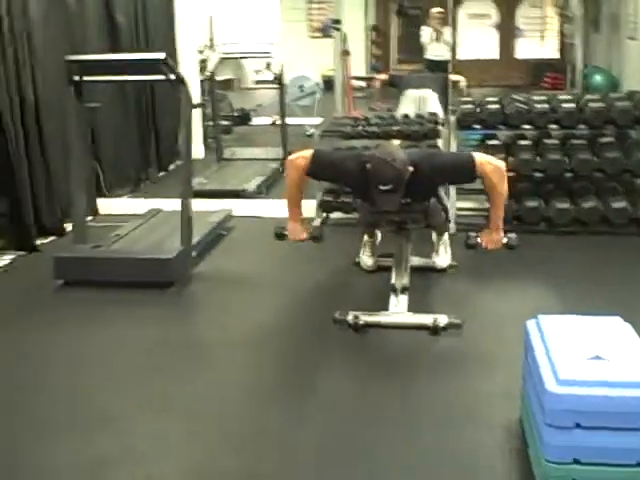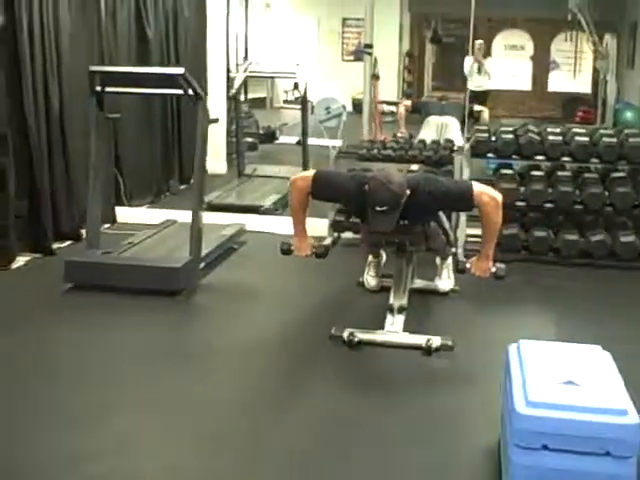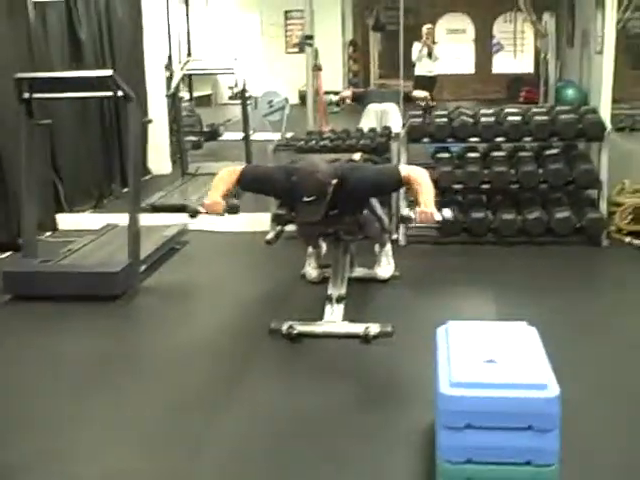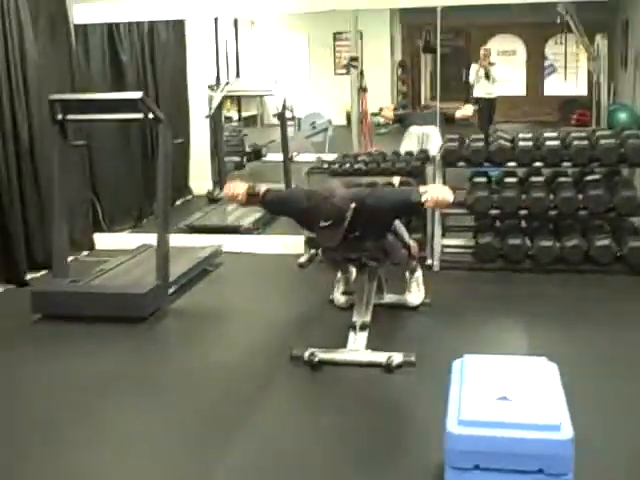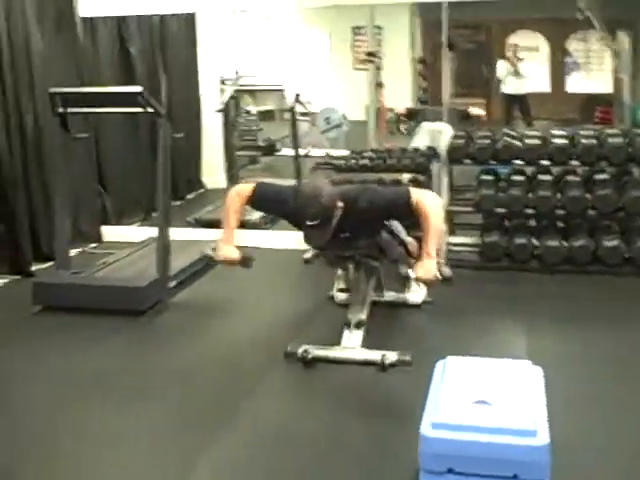
dt=0.5s
person 1, frame 1
left shoulder: (430, 165)
right shoulder: (354, 166)
left elbow: (493, 166)
right elbow: (296, 161)
left wrist: (495, 228)
right wrist: (295, 220)
left hip: (422, 199)
left ankle: (441, 237)
right ankle: (370, 238)
person 1, frame 2
left shoulder: (428, 190)
right shoulder: (355, 187)
left elbow: (490, 197)
right elbow: (299, 182)
left wrist: (485, 256)
right wrist: (301, 237)
left ankle: (445, 261)
right ankle: (376, 258)
person 1, frame 3
left shoulder: (356, 179)
right shoulder: (283, 179)
left elbow: (414, 172)
right elbow: (232, 172)
left wrist: (428, 201)
right wrist: (215, 195)
left hip: (354, 212)
left ankle: (384, 247)
right ankle: (315, 250)
person 1, frame 4
left shoulder: (377, 203)
right shoulder: (305, 203)
left elbow: (431, 194)
right elbow: (258, 194)
left wrist: (440, 193)
right wrist: (239, 191)
left hip: (381, 239)
left ankle: (413, 272)
right ankle: (345, 274)
person 1, frame 5
left shoulder: (366, 202)
right shoulder: (293, 201)
left elbow: (431, 201)
right elbow: (240, 191)
left wrist: (428, 260)
right wrist: (226, 242)
left hip: (377, 228)
